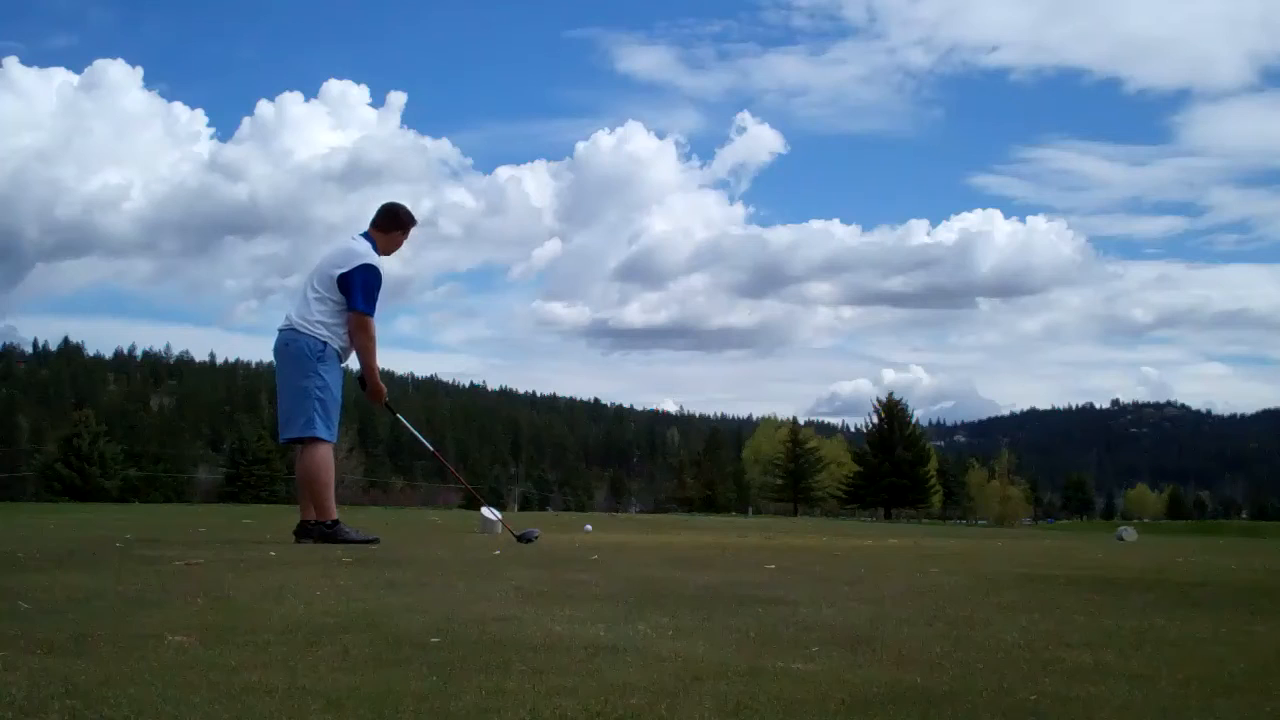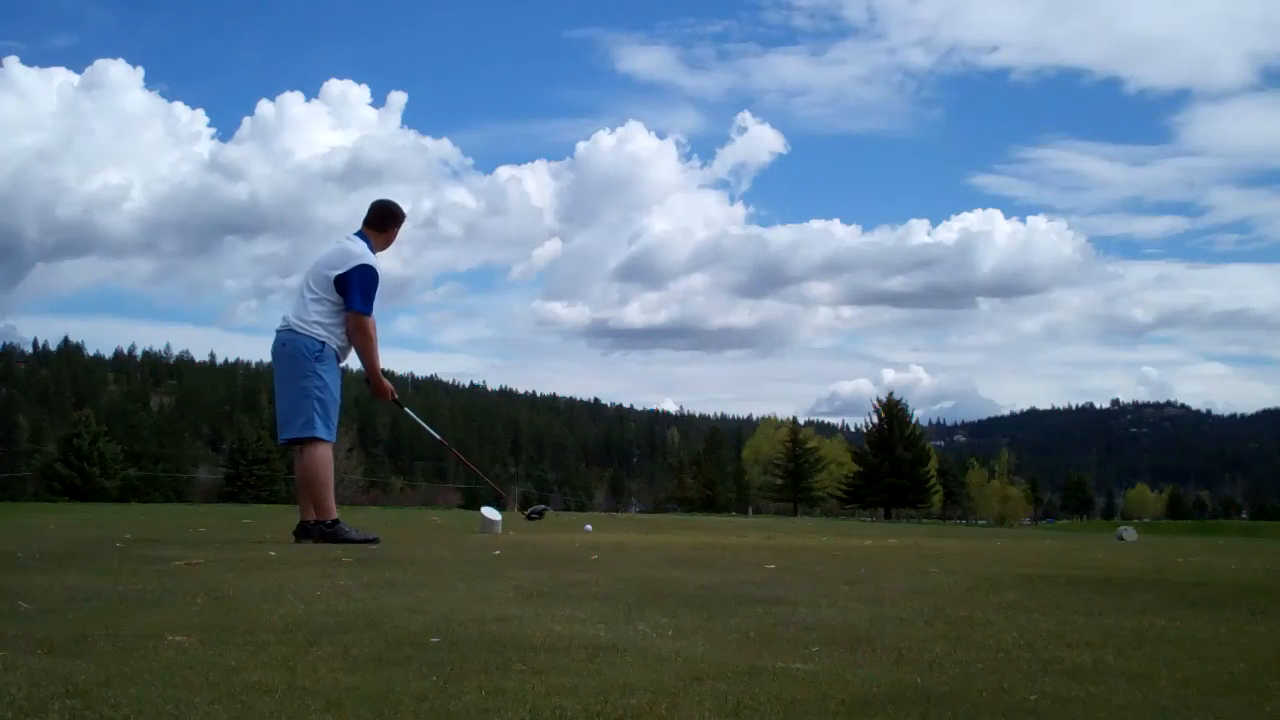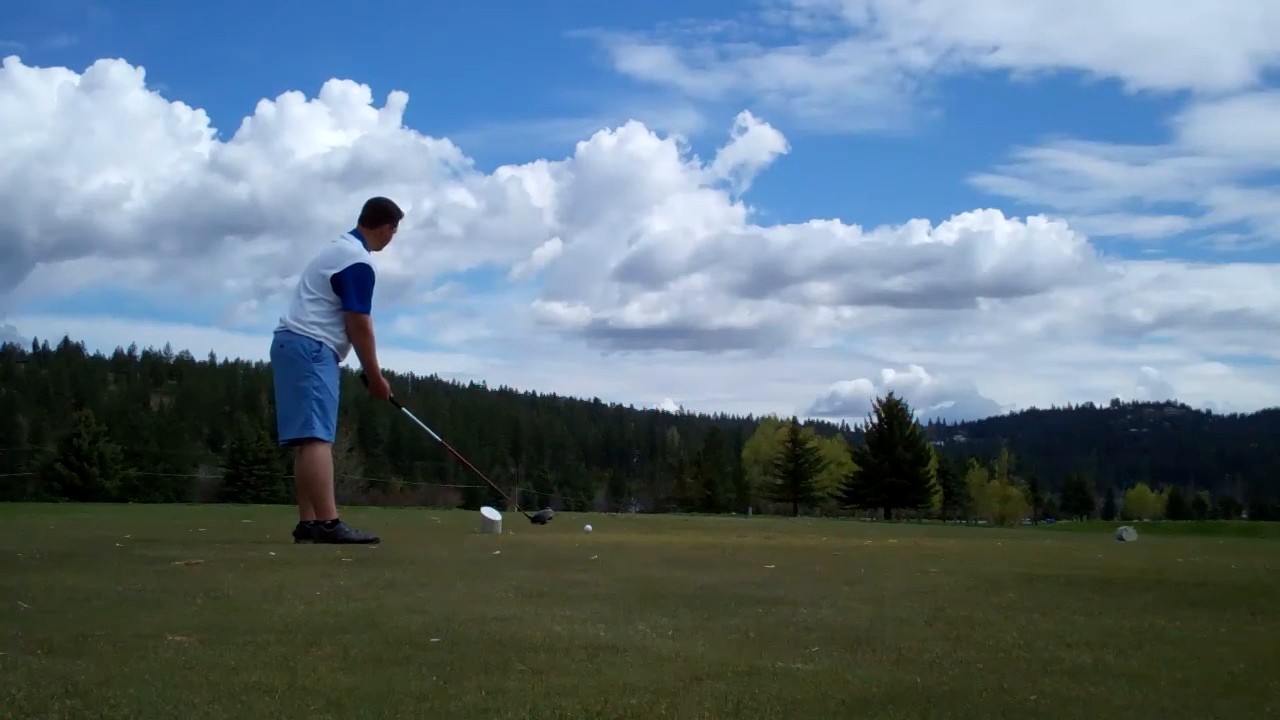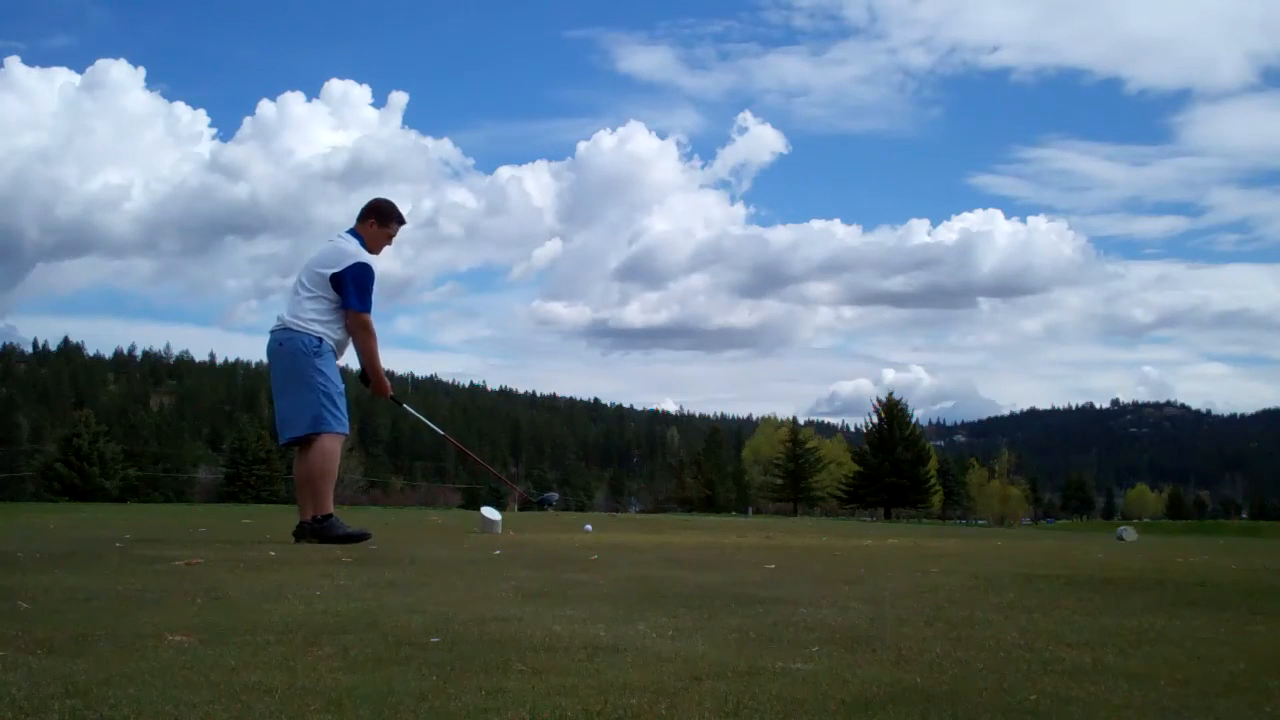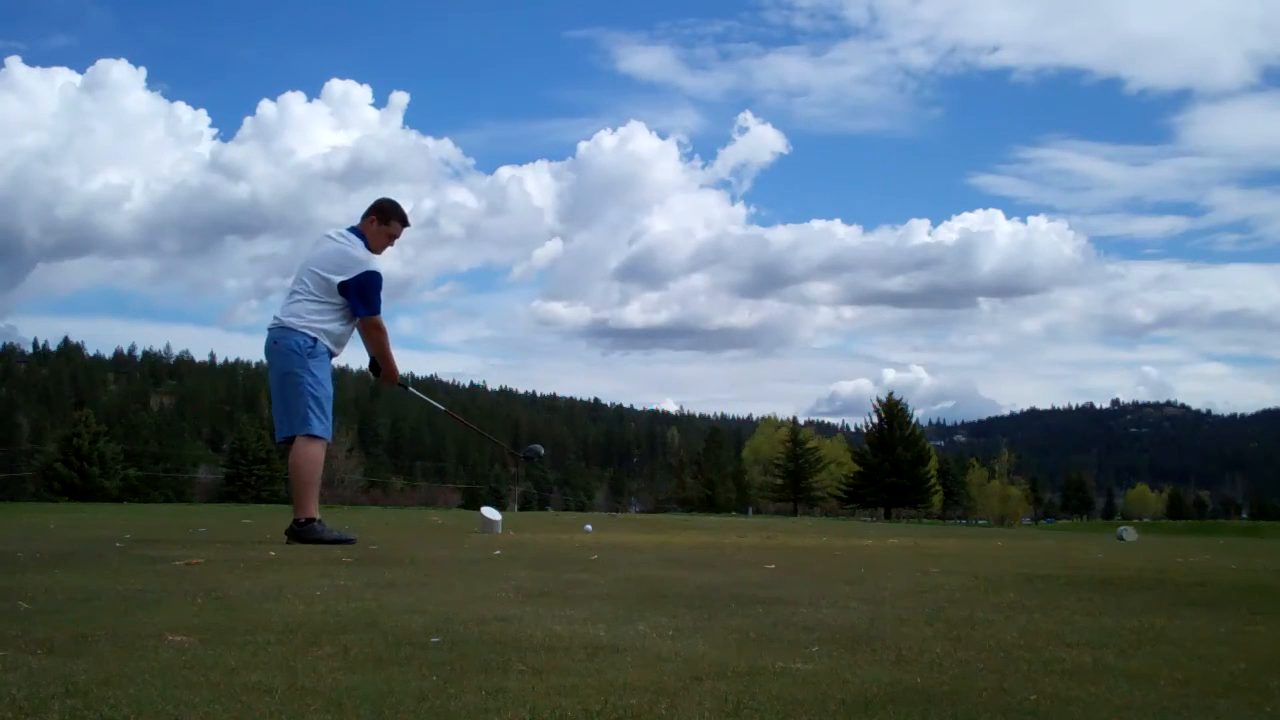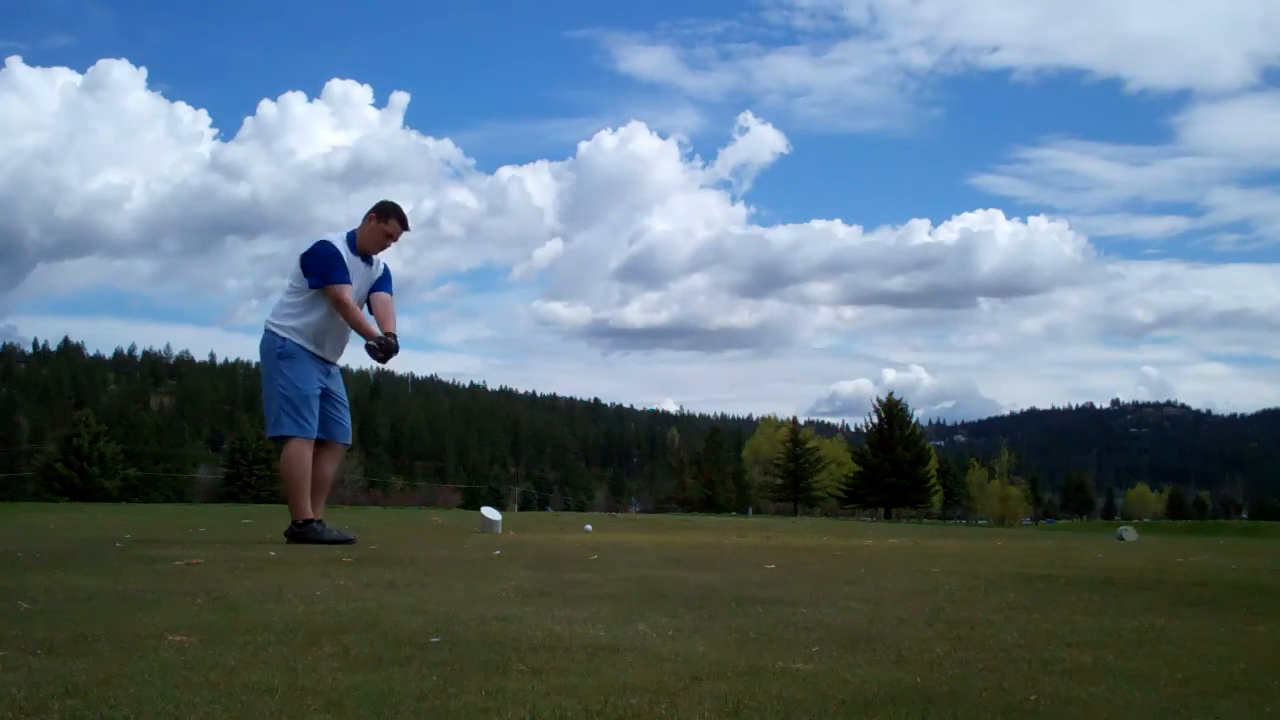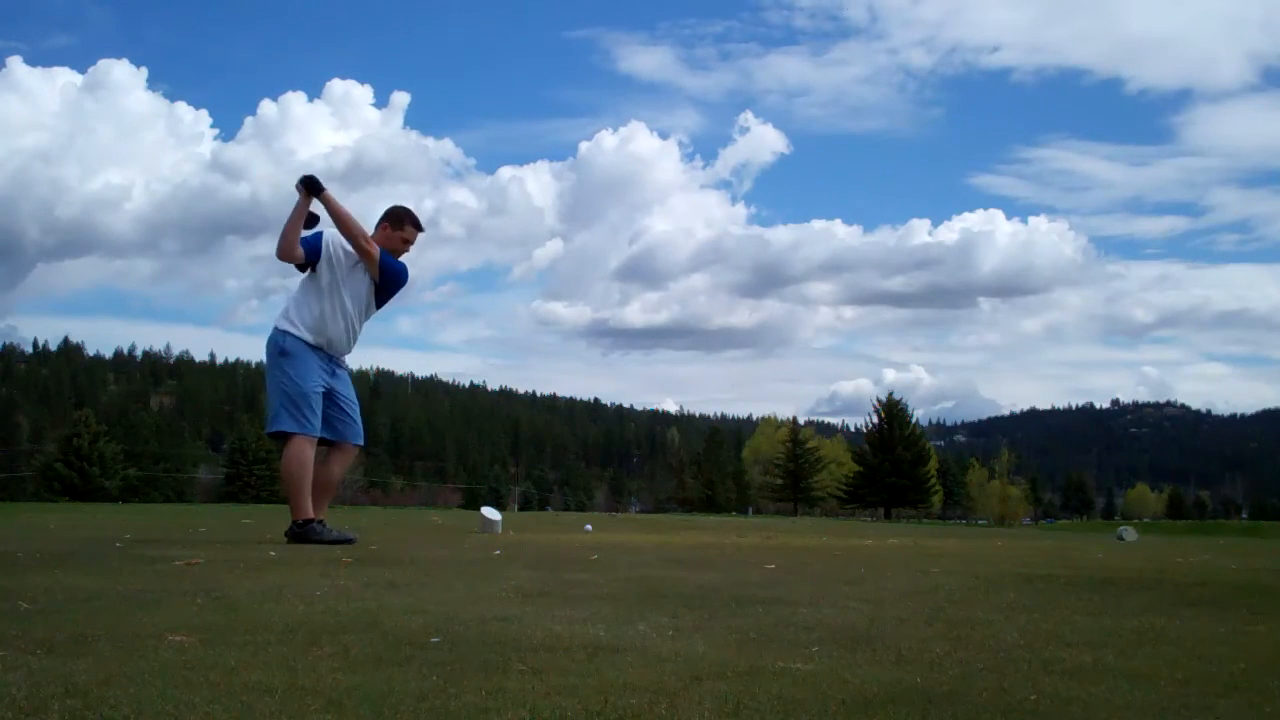
dt=0.4s
person 1, frame 1
left shoulder: (350, 249)
right shoulder: (367, 264)
right elbow: (360, 327)
left wrist: (368, 374)
right wrist: (373, 379)
left hip: (296, 342)
right hip: (313, 347)
left knee: (310, 438)
right knee: (319, 437)
left ankle: (309, 522)
right ankle: (328, 523)
person 1, frame 2
left shoulder: (344, 248)
right shoulder: (363, 264)
left elbow: (359, 322)
right elbow: (359, 328)
left wrist: (373, 372)
right wrist: (377, 378)
left hip: (294, 343)
right hip: (311, 348)
left knee: (308, 437)
right knee: (318, 436)
left ankle: (308, 522)
right ankle: (327, 523)
person 1, frame 3
left shoulder: (339, 248)
right shoulder: (358, 262)
right elbow: (359, 327)
left wrist: (369, 373)
right wrist: (376, 378)
left hip: (294, 345)
right hip: (309, 349)
left knee: (309, 438)
right knee: (316, 438)
left ankle: (308, 523)
right ankle: (328, 523)
person 1, frame 4
left shoulder: (336, 247)
right shoulder: (357, 262)
left elbow: (349, 323)
right elbow: (362, 327)
left wrist: (367, 369)
right wrist: (378, 376)
left hip: (287, 343)
right hip: (307, 346)
left knee: (310, 437)
right knee: (330, 430)
left ankle: (308, 522)
right ankle: (322, 517)
person 1, frame 5
left shoulder: (335, 240)
right shoulder: (364, 267)
right elbow: (373, 327)
left wrist: (376, 360)
right wrist: (390, 369)
left hip: (291, 343)
right hip: (303, 345)
left knee: (313, 436)
right knee: (311, 433)
left ankle: (306, 522)
right ankle: (305, 523)
person 1, frame 6
left shoulder: (380, 269)
right shoulder: (329, 248)
left elbow: (383, 302)
right elbow: (342, 301)
left wrist: (388, 335)
right wrist: (371, 336)
left hip: (325, 360)
right hip: (291, 348)
left knee: (335, 441)
right knee: (300, 435)
left ankle: (312, 521)
right ankle: (303, 522)
person 1, frame 7
left shoulder: (396, 273)
right shoulder: (328, 242)
left elbow: (361, 244)
right elbow: (286, 252)
left wrist: (324, 195)
right wrist: (303, 203)
left hip: (330, 360)
right hip: (294, 345)
left knee: (347, 443)
right knee: (303, 433)
left ankle: (312, 518)
right ankle: (303, 522)
